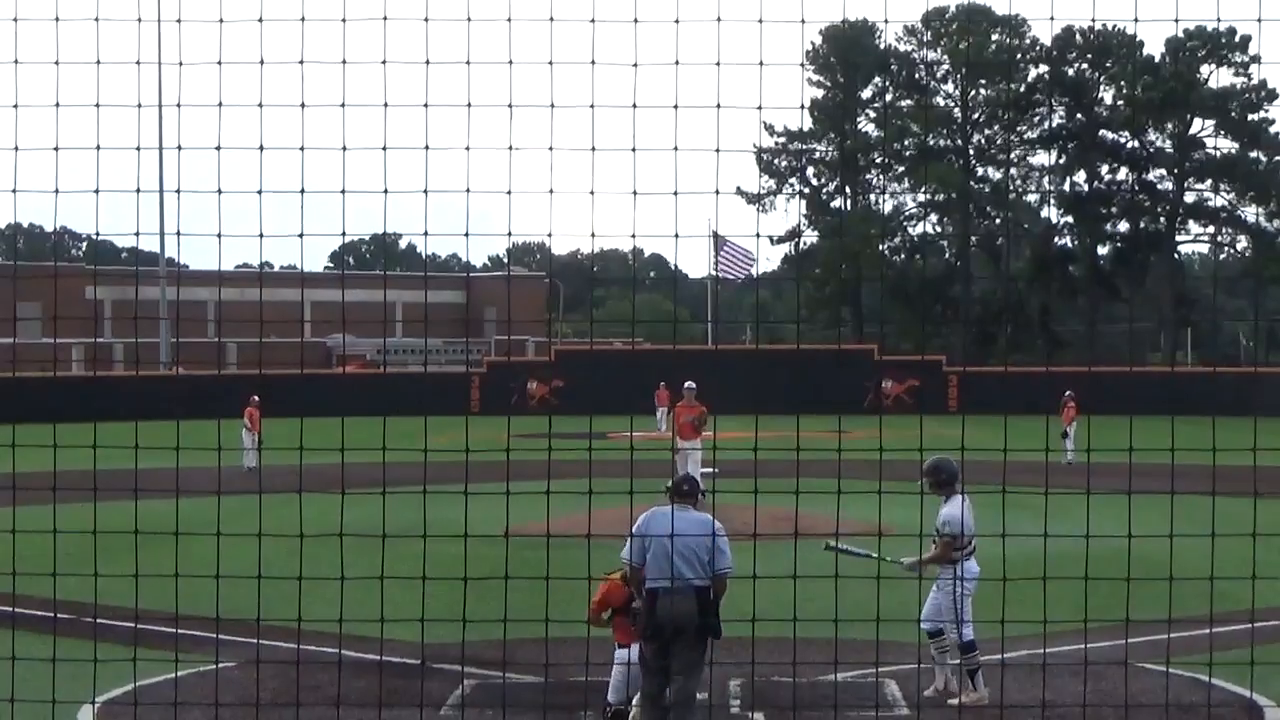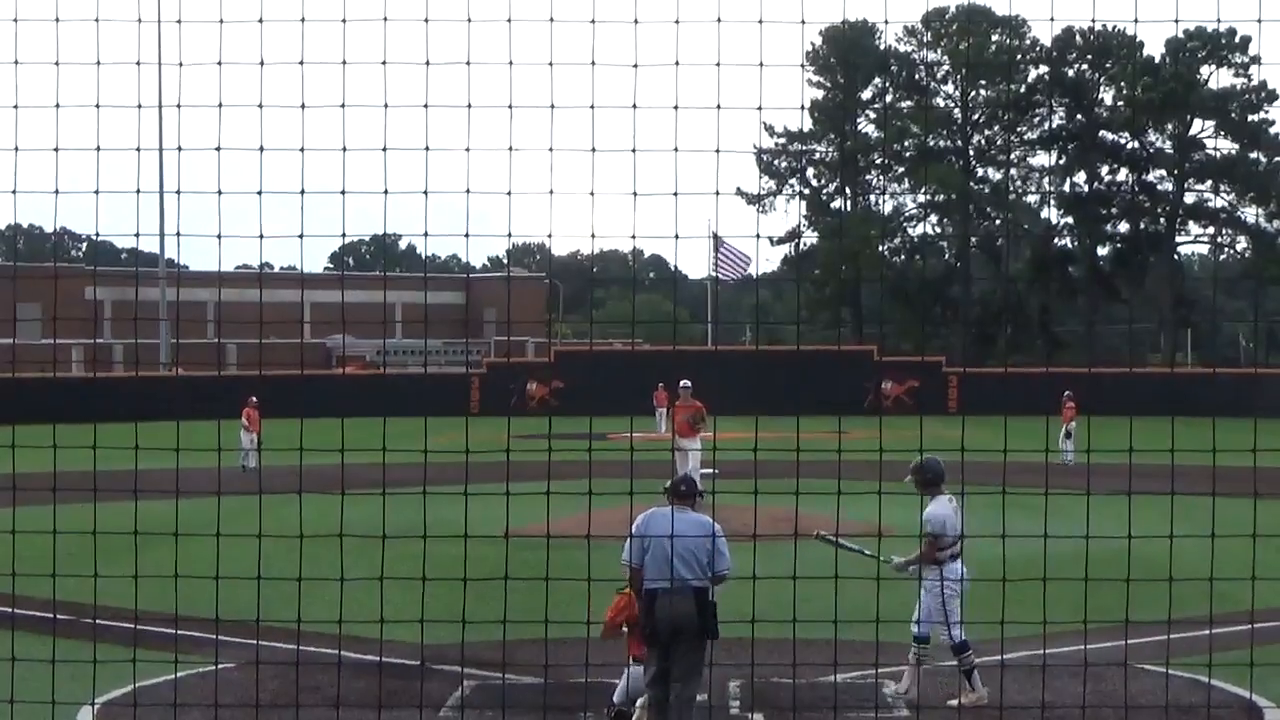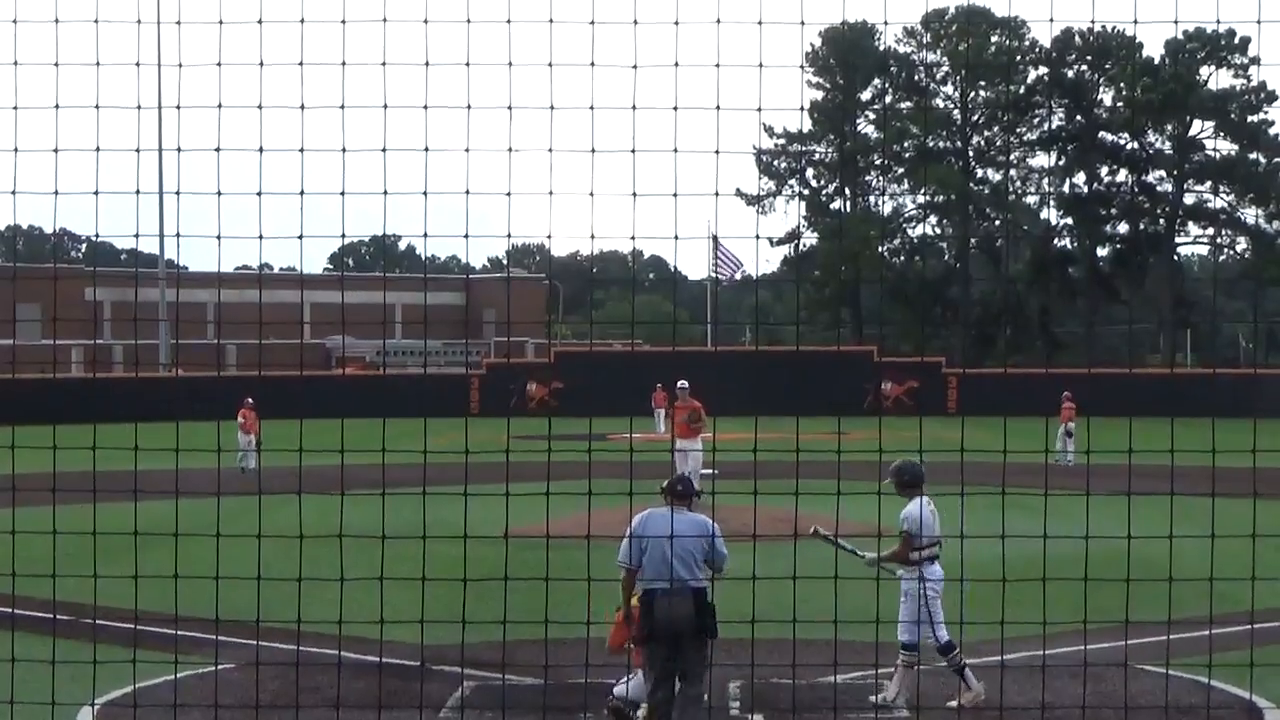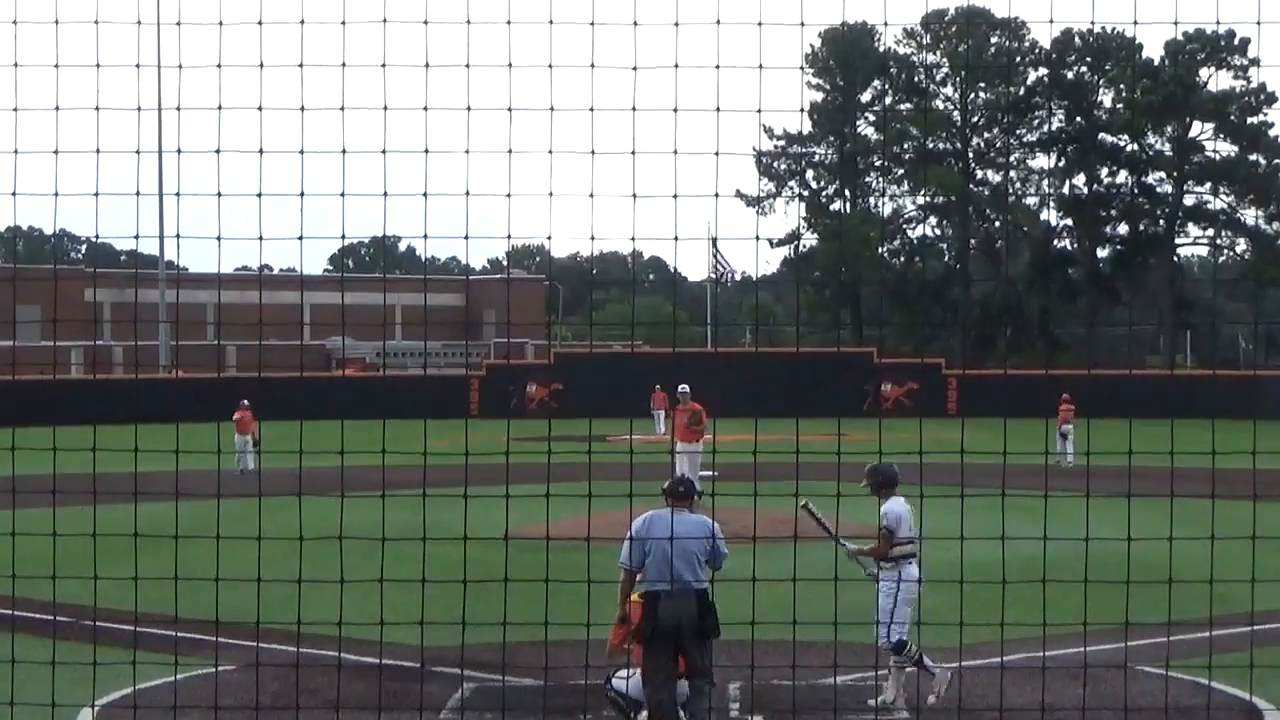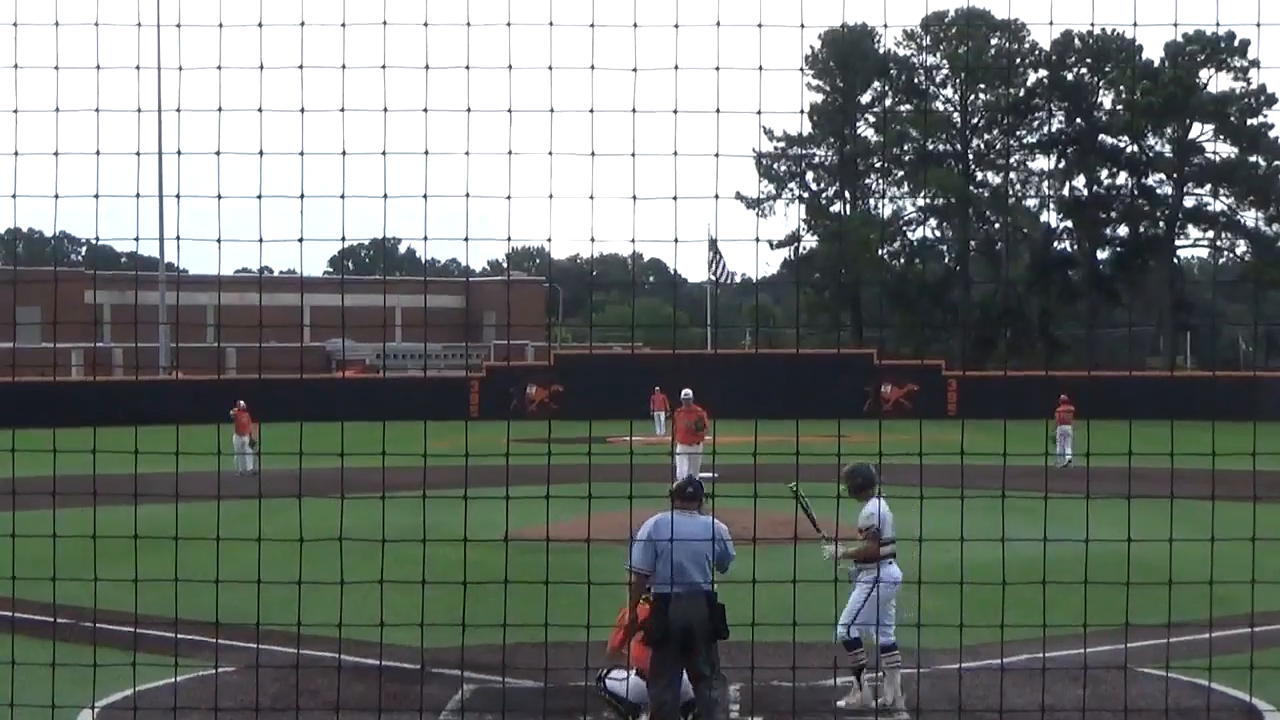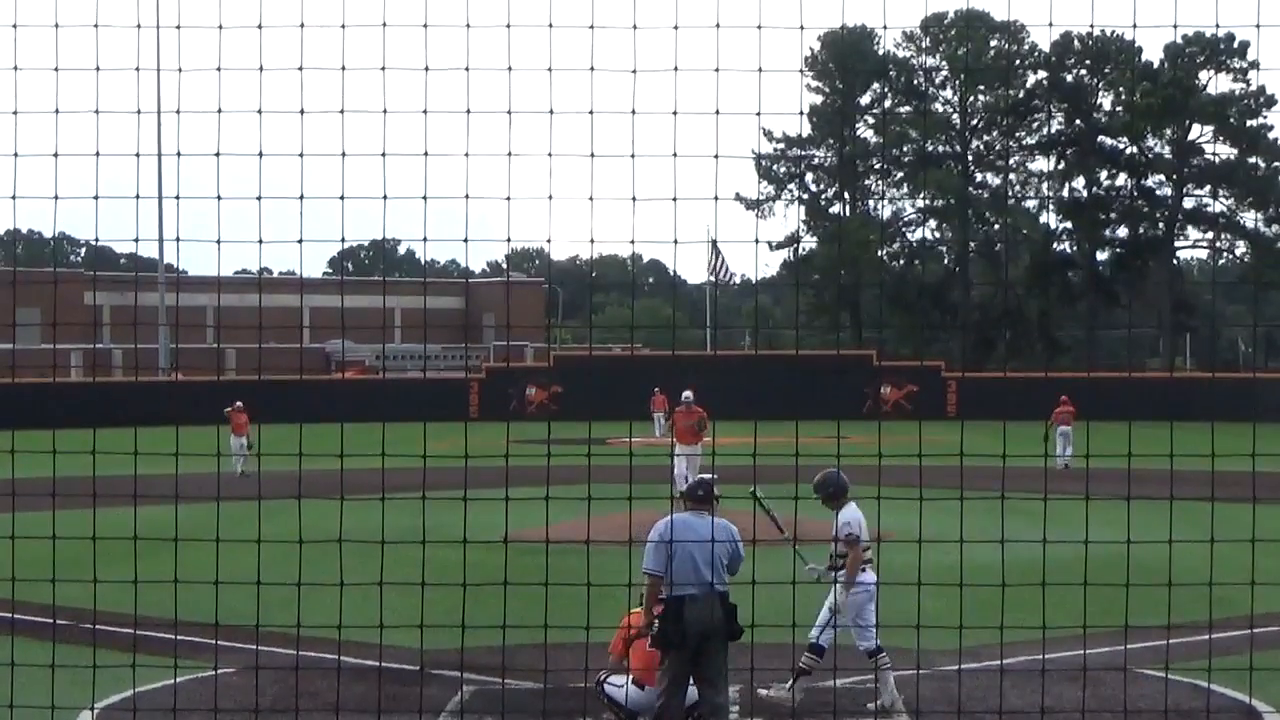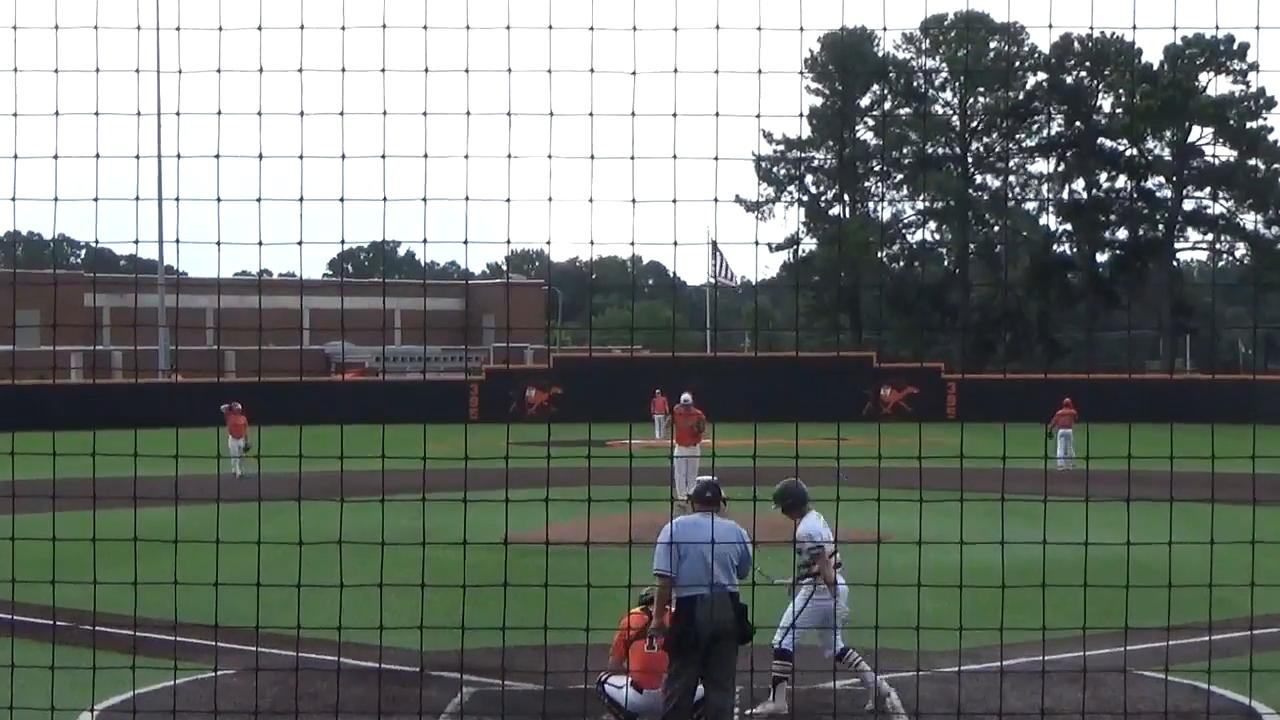
dt=0.2s
person 1, frame 1
left shoulder: (950, 513)
right shoulder: (958, 499)
left elbow: (945, 554)
left wrist: (918, 562)
right wrist: (933, 547)
left hip: (956, 574)
right hip: (953, 572)
left knee: (960, 632)
right knee: (930, 621)
left ankle: (977, 691)
right ankle: (944, 681)
person 1, frame 2
left shoulder: (933, 512)
right shoulder: (949, 501)
left elbow: (929, 553)
left wrist: (904, 563)
right wrist: (919, 564)
left hip: (941, 576)
right hip: (940, 573)
left knee: (953, 634)
right knee: (920, 627)
left ankle: (975, 691)
right ankle: (909, 685)
person 1, frame 3
left shoulder: (910, 512)
right shoulder: (927, 505)
left elbow: (904, 552)
left wrist: (877, 558)
right wrist: (907, 570)
left hip: (921, 578)
right hip: (924, 574)
left knee: (938, 636)
right knee: (908, 635)
left ankle: (971, 688)
right ankle: (896, 692)
person 1, frame 4
left shoulder: (889, 509)
right shoulder: (903, 505)
left elbow: (883, 549)
left wrist: (856, 550)
right wrist: (880, 570)
left hip: (898, 577)
right hip: (904, 574)
left knee: (890, 636)
right knee: (894, 634)
left ankle: (936, 674)
right ankle: (894, 694)
person 1, frame 5
left shoulder: (872, 509)
right shoulder: (879, 505)
left elbow: (872, 549)
left wrist: (841, 553)
right wrist: (857, 569)
left hip: (877, 578)
right hip: (886, 575)
left knee: (847, 629)
right knee: (885, 635)
left ankle: (862, 690)
right ankle: (892, 695)
person 1, frame 6
left shoulder: (846, 517)
right shoulder: (852, 512)
left elbow: (855, 556)
left wrist: (843, 592)
right wrist: (827, 569)
left hip: (852, 584)
right hip: (865, 582)
left knee: (820, 636)
right knee: (869, 641)
left ankle: (792, 690)
right ankle: (890, 698)
person 1, frame 7
left shoulder: (806, 528)
right shoulder: (815, 519)
left elbow: (824, 565)
left wrist: (836, 600)
right wrist: (797, 580)
left hip: (818, 591)
right hip: (833, 589)
left knee: (783, 641)
right knee: (835, 646)
right ankle: (880, 690)
person 2, frame 1
left shoulder: (648, 519)
right shoulder: (710, 525)
left elbow: (633, 569)
right elbow: (720, 576)
left wrist: (644, 598)
right wrist: (712, 607)
left hip: (657, 603)
right hip: (696, 604)
left knee: (653, 675)
right knee: (686, 676)
person 2, frame 2
left shoulder: (646, 520)
right shoulder: (709, 526)
left elbow: (633, 570)
right elbow: (720, 575)
left wrist: (643, 600)
left hip: (656, 604)
right hip: (694, 605)
left knee: (656, 677)
right knee: (685, 678)
person 2, frame 3
left shoulder: (643, 521)
right shoulder: (706, 525)
left elbow: (629, 570)
right elbow: (719, 566)
left wrist: (626, 606)
left hip: (654, 605)
right hip: (693, 605)
left knee: (657, 677)
right knee: (693, 676)
person 2, frame 4
left shoulder: (645, 522)
right shoulder: (707, 526)
left elbow: (629, 571)
right elbow: (718, 564)
left wrist: (622, 606)
left hip: (657, 607)
right hip: (695, 606)
left knee: (658, 677)
right knee: (700, 674)
person 2, frame 5
left shoulder: (654, 525)
right shoulder: (716, 528)
left elbow: (639, 574)
right elbow: (724, 566)
left wrist: (632, 609)
left hip: (666, 609)
right hip: (703, 608)
left knee: (663, 679)
right knee: (708, 678)
person 2, frame 6
left shoulder: (666, 527)
right shoulder: (728, 529)
left elbow: (654, 577)
right elbow: (733, 569)
left wrist: (647, 613)
left hip: (680, 611)
right hip: (716, 609)
left knee: (672, 679)
right knee: (715, 681)
person 2, frame 7
left shoulder: (675, 528)
right shoulder: (736, 531)
left elbow: (665, 578)
right elbow: (743, 573)
left wrist: (659, 616)
left hip: (690, 612)
right hip: (728, 611)
left knee: (679, 680)
right knee: (722, 683)
